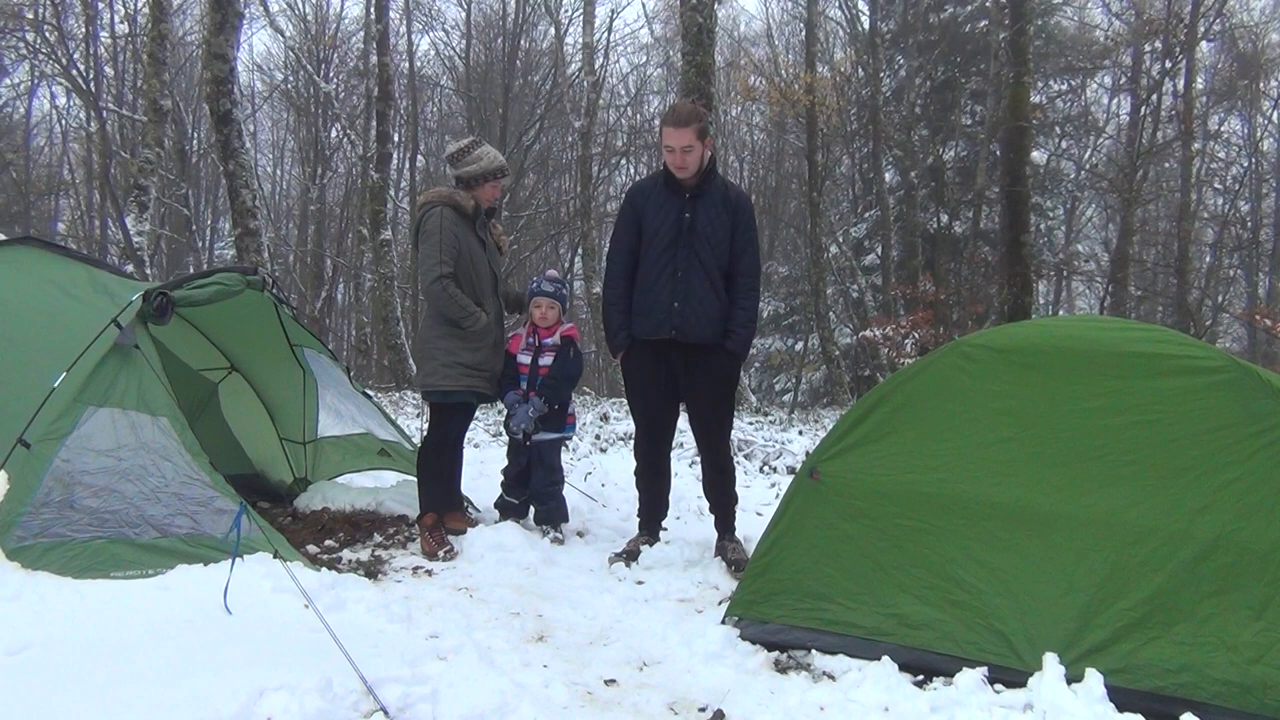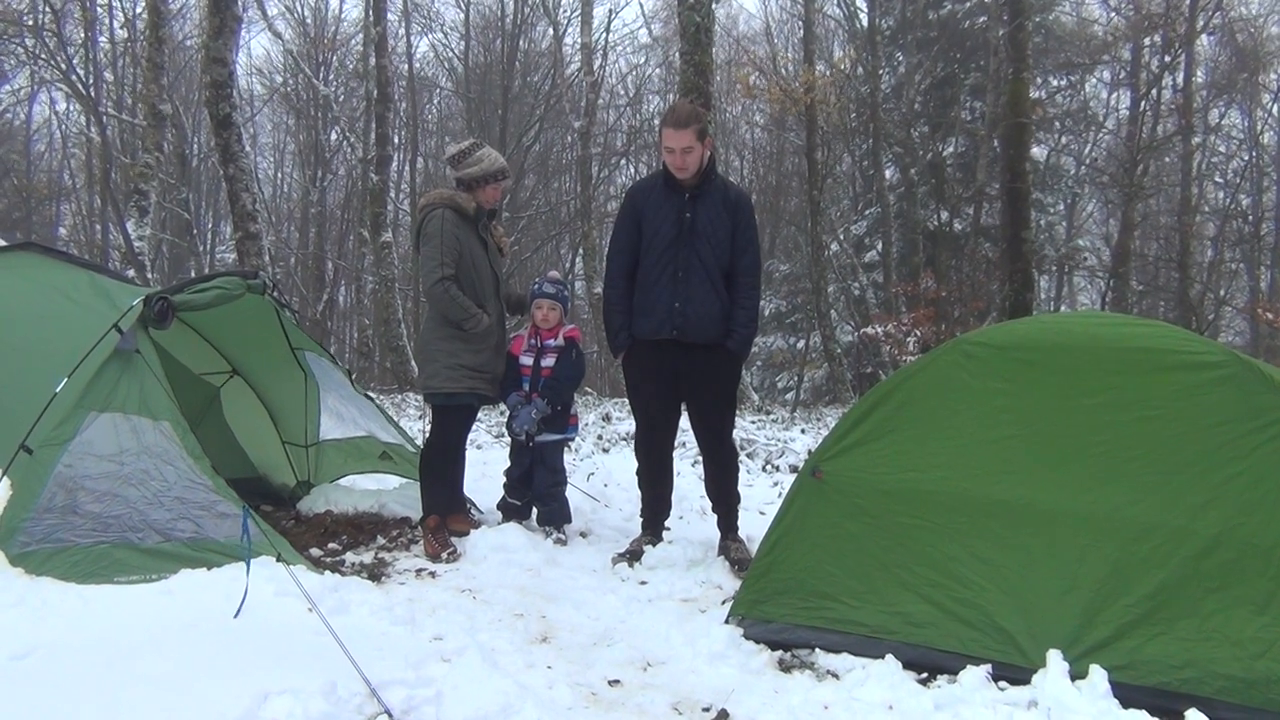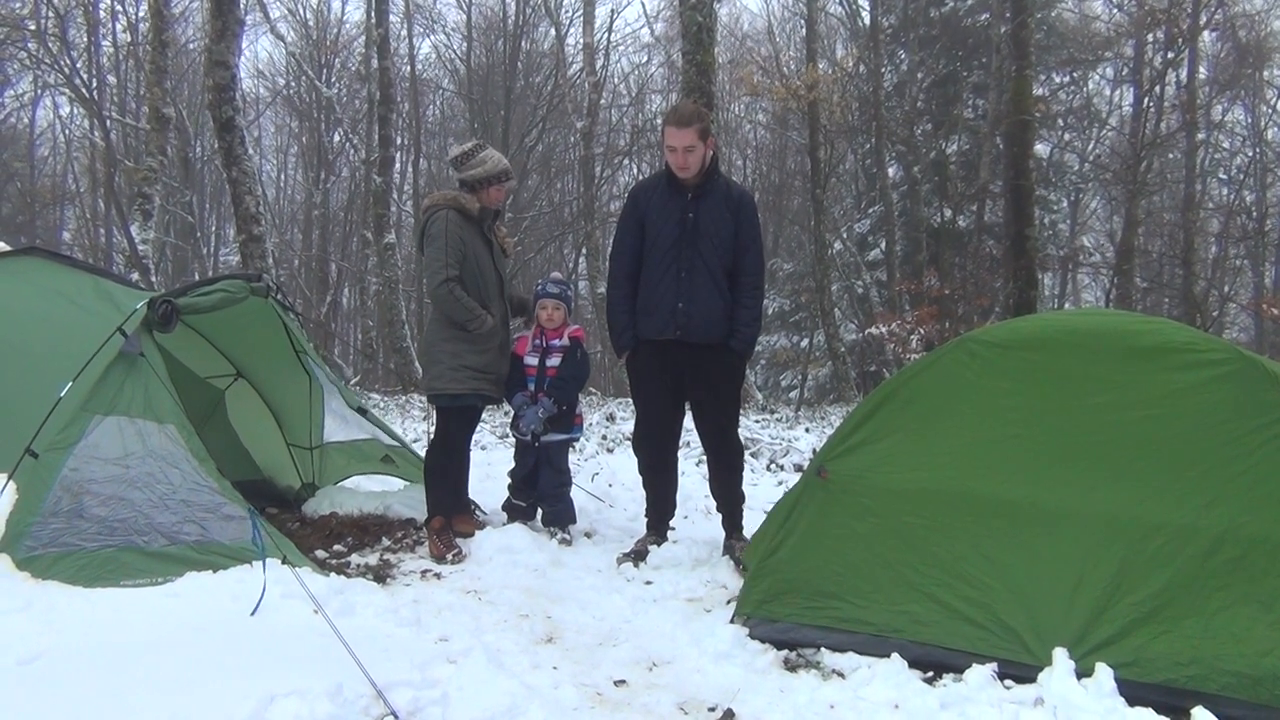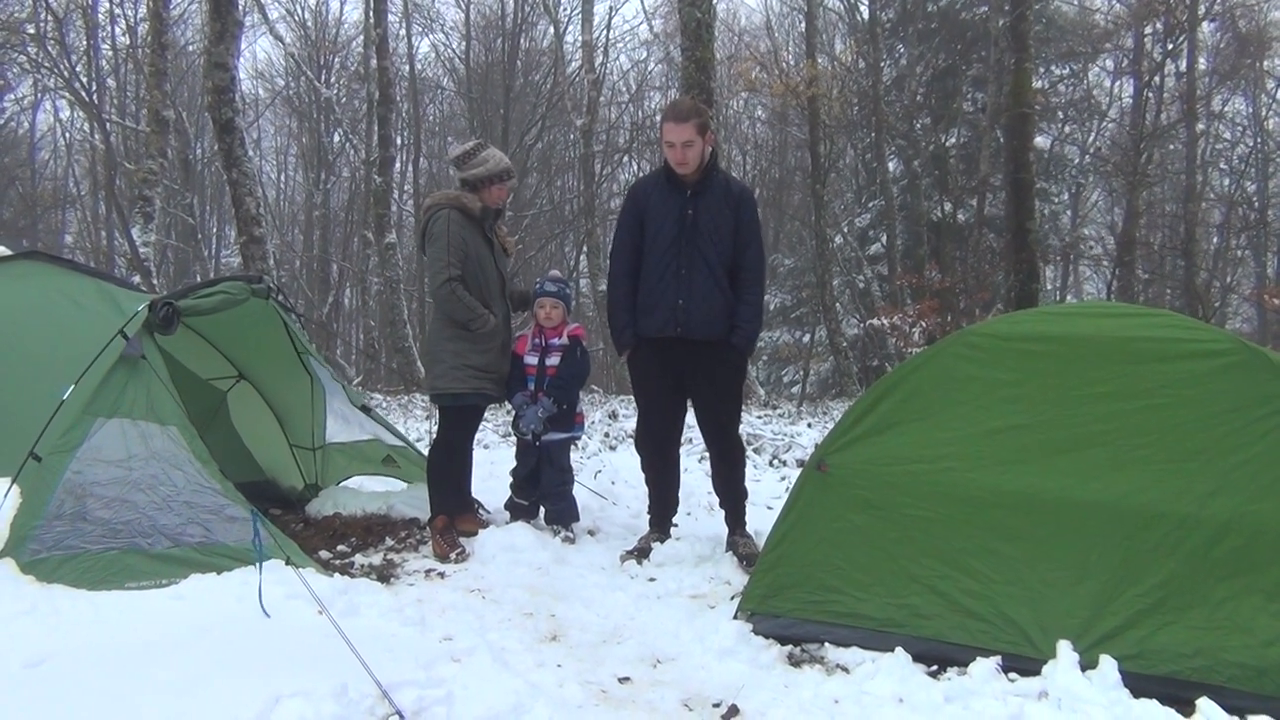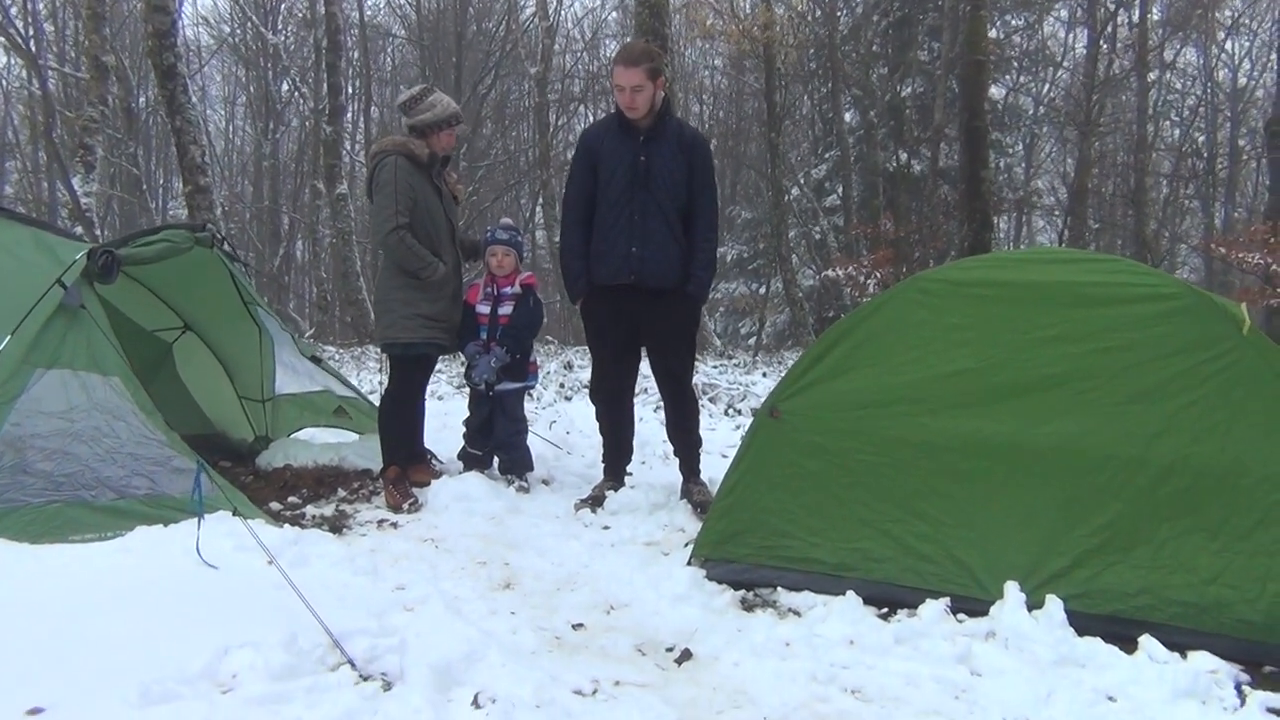
dt=1s
person 1, frame 1
left shoulder: (733, 201)
right shoulder: (641, 196)
left elbow: (746, 278)
right elbow: (618, 272)
left wrist: (737, 343)
right wrist: (618, 338)
left hip: (710, 347)
right hip: (649, 345)
left knee: (715, 445)
right knee: (651, 445)
left ankle: (726, 533)
right ankle: (648, 528)
person 1, frame 2
left shoulder: (733, 201)
right shoulder: (641, 196)
left elbow: (747, 279)
right elbow: (618, 272)
left wrist: (738, 343)
right wrist: (620, 339)
left hip: (711, 347)
right hip: (650, 346)
left knee: (717, 444)
right knee: (652, 444)
left ankle: (730, 533)
right ankle: (651, 529)
person 1, frame 3
left shoulder: (736, 200)
right shoulder: (644, 196)
left elbow: (750, 278)
right elbow: (621, 272)
left wrist: (742, 343)
right wrist: (623, 338)
left hip: (714, 347)
right hip: (653, 346)
left knee: (722, 444)
right knee: (654, 444)
left ankle: (734, 531)
right ankle: (656, 529)
person 1, frame 4
left shoulder: (735, 196)
right shoulder: (643, 193)
left elbow: (751, 274)
right elbow: (621, 269)
left wrist: (743, 339)
right wrist: (624, 335)
left hip: (715, 344)
right hip: (654, 343)
left knee: (723, 441)
right knee: (656, 442)
left ankle: (737, 528)
right ankle: (659, 525)
person 1, frame 5
left shoulder: (688, 142)
right shoulder: (596, 139)
left elbow: (705, 220)
right elbow: (574, 216)
left wrist: (697, 286)
right wrist: (577, 283)
left hip: (670, 291)
right hip: (608, 290)
left knee: (677, 388)
right knee: (610, 390)
left ankle: (691, 475)
right ankle: (613, 473)
person 2, frame 1
left shoulder: (479, 222)
right shoulder: (441, 217)
right elbow: (435, 285)
left wrist: (525, 303)
right wrist: (478, 320)
left hip: (474, 351)
right hip: (448, 351)
left knee: (456, 433)
right knee: (442, 433)
left ankle: (452, 508)
right ankle: (431, 521)
person 2, frame 2
left shoulder: (481, 224)
right shoulder: (443, 220)
right elbow: (436, 286)
left wrist: (526, 305)
right wrist: (480, 322)
left hip: (475, 354)
right hip: (450, 354)
left knee: (458, 435)
right knee: (445, 436)
left ankle: (455, 510)
right ankle: (434, 524)
person 2, frame 3
left shoulder: (484, 225)
right shoulder: (447, 220)
right elbow: (441, 287)
right wrist: (485, 323)
left hip: (479, 355)
right hip: (454, 355)
left knee: (463, 436)
right knee: (449, 437)
left ankle: (459, 510)
right ankle: (439, 524)
person 2, frame 4
left shoulder: (485, 224)
right shoulder: (448, 220)
right elbow: (444, 287)
left wrist: (532, 299)
right wrist: (487, 323)
left hip: (481, 354)
right hip: (456, 355)
left knee: (465, 435)
right knee: (452, 435)
left ankle: (462, 509)
right ankle: (442, 524)
person 2, frame 5
left shoulder: (434, 171)
right shoulder: (395, 166)
right elbow: (391, 235)
left wrist: (481, 249)
right wrist: (436, 271)
left hip: (432, 302)
right hip: (407, 303)
left knee: (417, 385)
right knee: (404, 385)
left ankle: (415, 459)
right ankle: (394, 474)
person 3, frame 1
left shoulder: (566, 343)
right shoulder: (518, 341)
left elbow: (560, 381)
right elbow: (507, 377)
left wrist: (534, 407)
right wrist: (515, 403)
left hip: (551, 421)
right hip: (519, 421)
left knee: (547, 473)
right knee: (516, 469)
left ankle: (550, 521)
right ankle: (509, 513)
person 3, frame 2
left shoulder: (569, 344)
right shoulder: (520, 342)
left elbow: (563, 383)
right elbow: (508, 379)
left wrist: (536, 409)
right wrist: (517, 405)
left hip: (553, 422)
right hip: (521, 423)
left knee: (549, 475)
right knee: (518, 470)
left ankle: (553, 523)
right ankle: (512, 515)
person 3, frame 3
left shoulder: (573, 344)
right shoulder: (524, 343)
left elbow: (569, 383)
right elbow: (512, 380)
left wrist: (542, 410)
right wrist: (523, 405)
left hip: (559, 423)
right hip: (526, 423)
left knee: (554, 475)
right knee: (523, 471)
left ankle: (558, 523)
right ankle: (517, 516)
person 3, frame 4
left shoulder: (573, 343)
right shoulder: (524, 342)
left elbow: (569, 382)
right elbow: (513, 379)
left wrist: (542, 409)
right wrist: (523, 405)
left hip: (559, 421)
right hip: (527, 423)
left knee: (556, 473)
right knee: (525, 470)
left ankle: (561, 521)
right ankle: (520, 514)
person 3, frame 5
left shoulder: (526, 292)
right shoulder: (477, 291)
left elbow: (522, 331)
right elbow: (465, 329)
left wrist: (495, 358)
right wrist: (475, 354)
left hip: (512, 370)
right hip: (480, 372)
left knee: (510, 424)
right knee: (478, 421)
left ankle: (516, 471)
right ankle: (474, 465)
